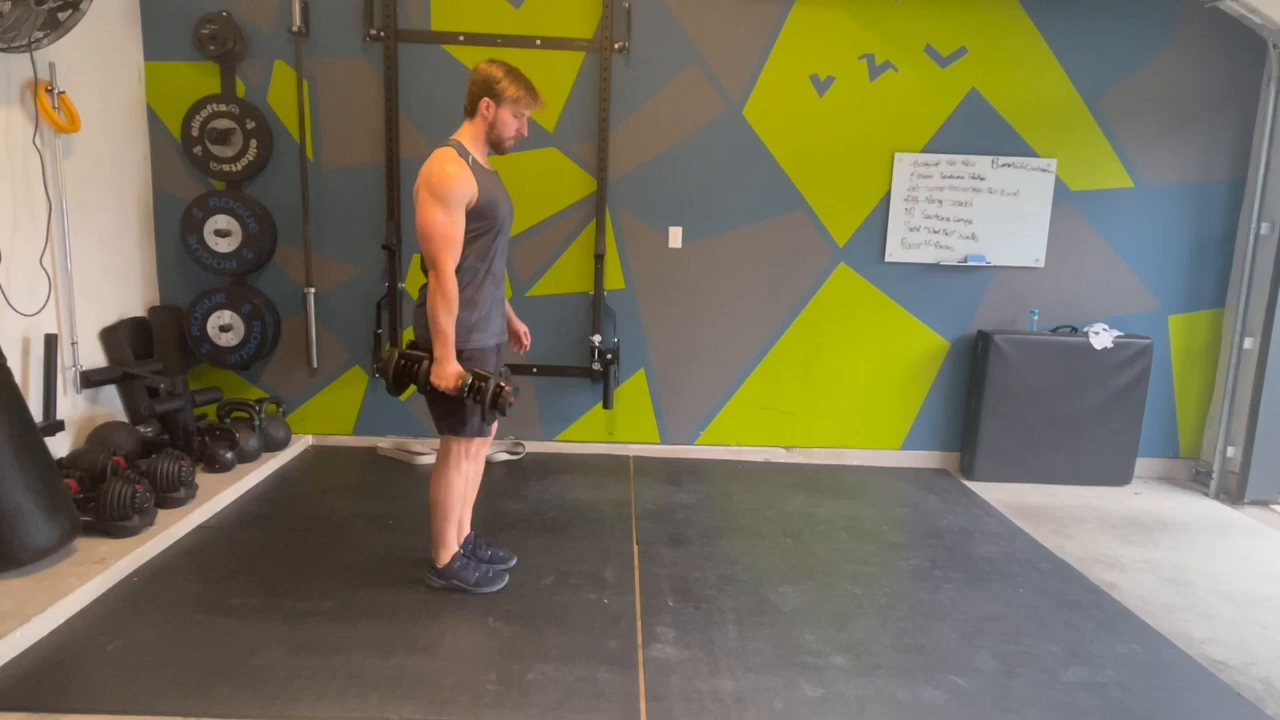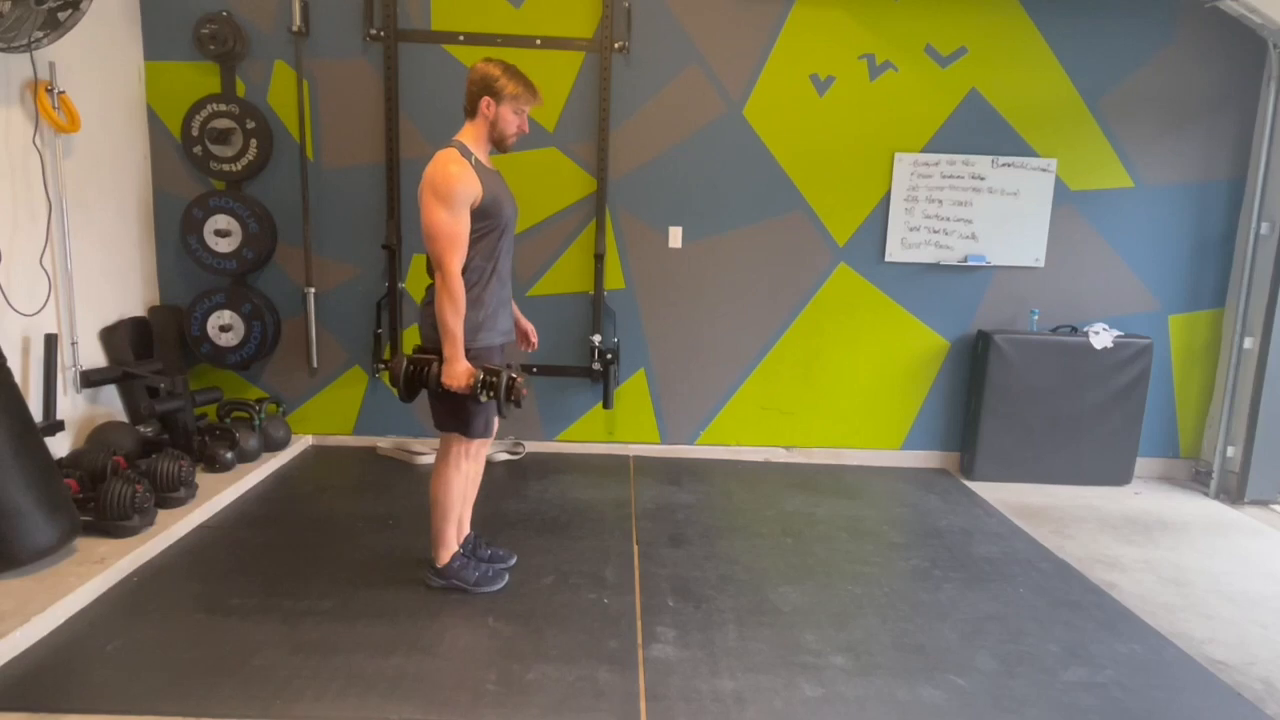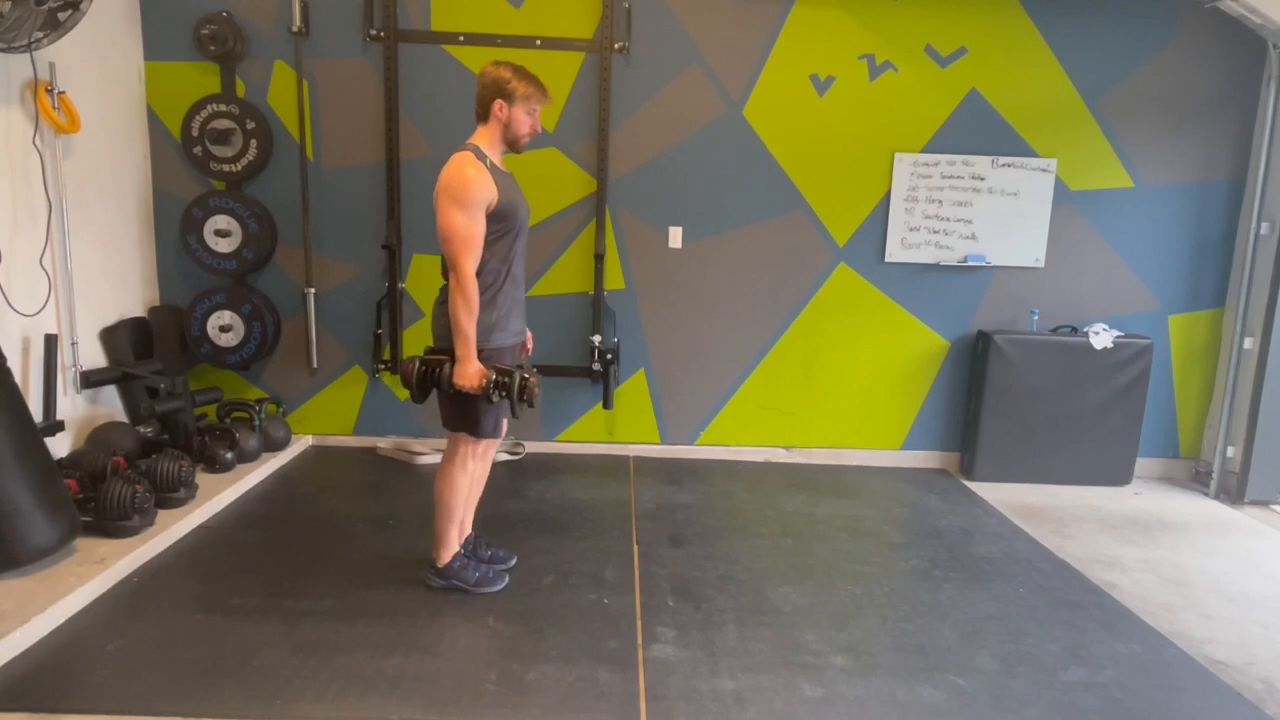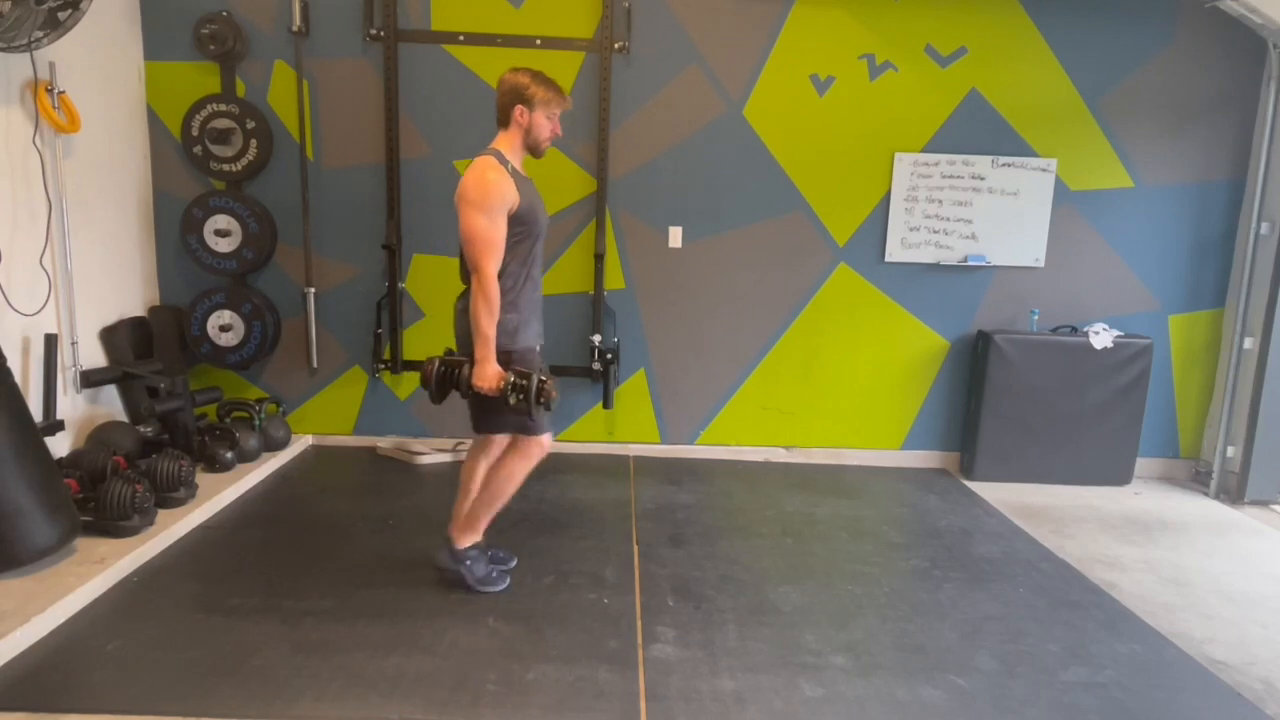
dt=0.2s
person 1, frame 1
left shoulder: (479, 168)
right shoulder: (448, 170)
right elbow: (442, 272)
left wrist: (507, 315)
right wrist: (445, 354)
left hip: (482, 331)
right hip: (459, 336)
left knee: (482, 436)
right knee: (462, 445)
left ankle: (462, 539)
right ankle: (446, 562)
person 1, frame 2
left shoulder: (481, 167)
right shoulder: (452, 170)
right elbow: (449, 272)
left wrist: (514, 314)
right wrist: (454, 355)
left hip: (489, 330)
right hip: (465, 336)
left knee: (482, 437)
right knee: (461, 445)
left ankle: (461, 539)
right ankle: (445, 562)
person 1, frame 3
left shoulder: (494, 170)
right shoulder: (467, 174)
right elbow: (464, 275)
left wrist: (517, 327)
right wrist: (467, 355)
left hip: (500, 331)
right hip: (478, 336)
left knee: (486, 441)
right knee: (471, 446)
left ankle: (462, 540)
right ankle: (446, 560)
person 1, frame 4
left shoulder: (511, 174)
right shoulder: (489, 177)
right elbow: (484, 277)
right wrist: (485, 357)
left hip: (513, 330)
right hip: (500, 336)
left knee: (498, 440)
right knee: (532, 443)
left ankle: (462, 539)
right ankle: (464, 543)
